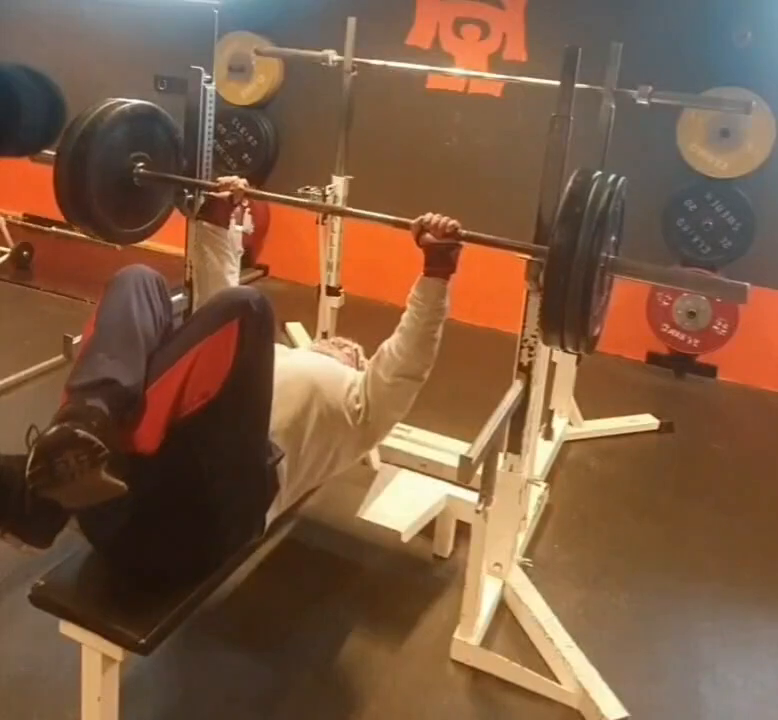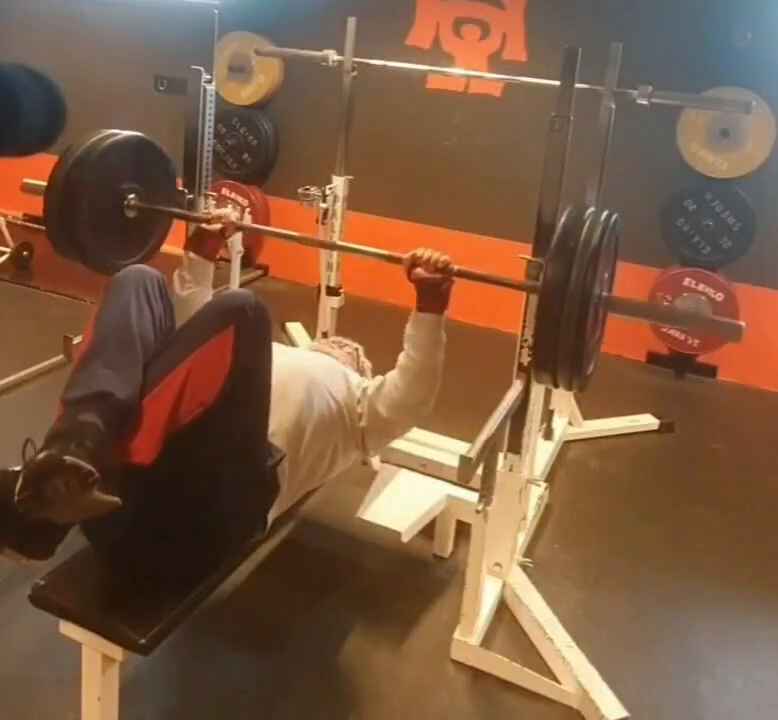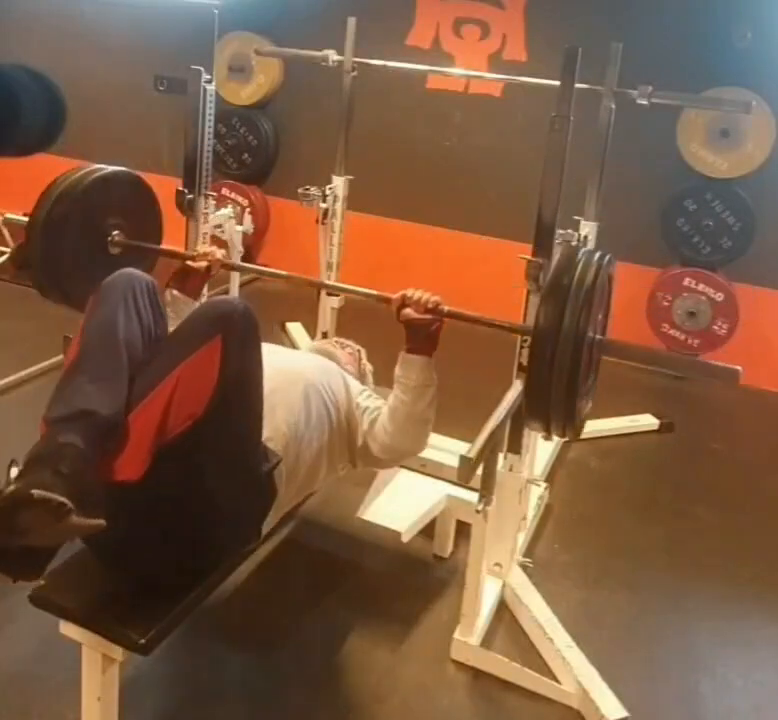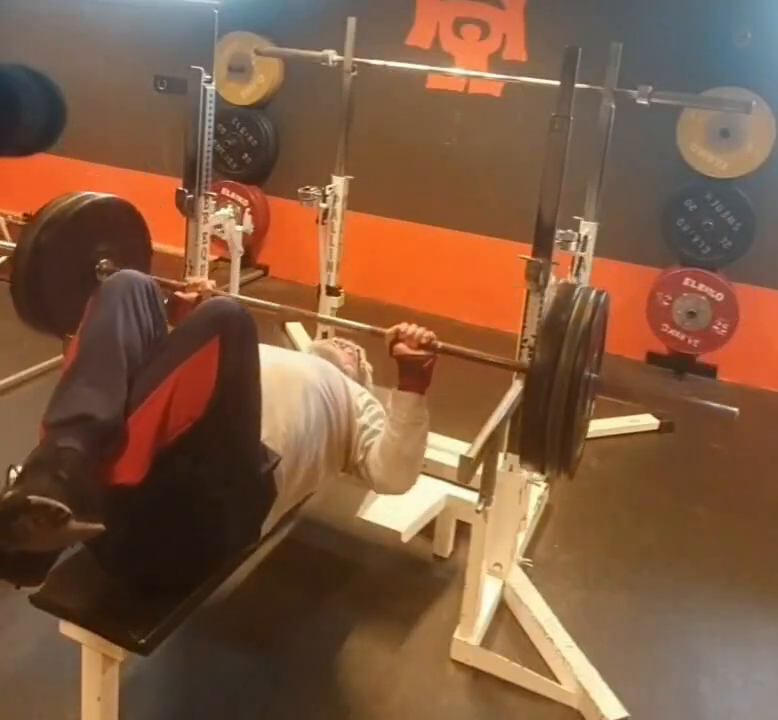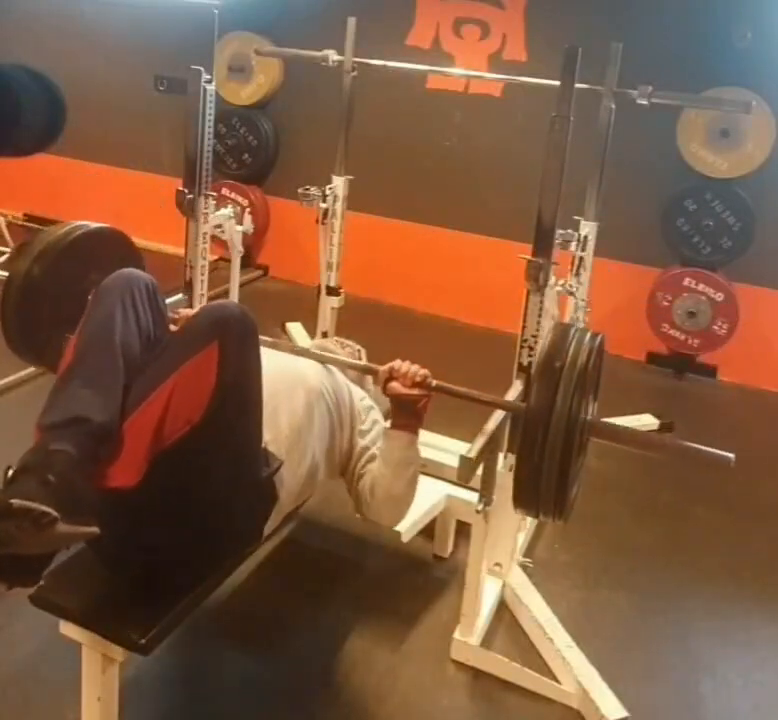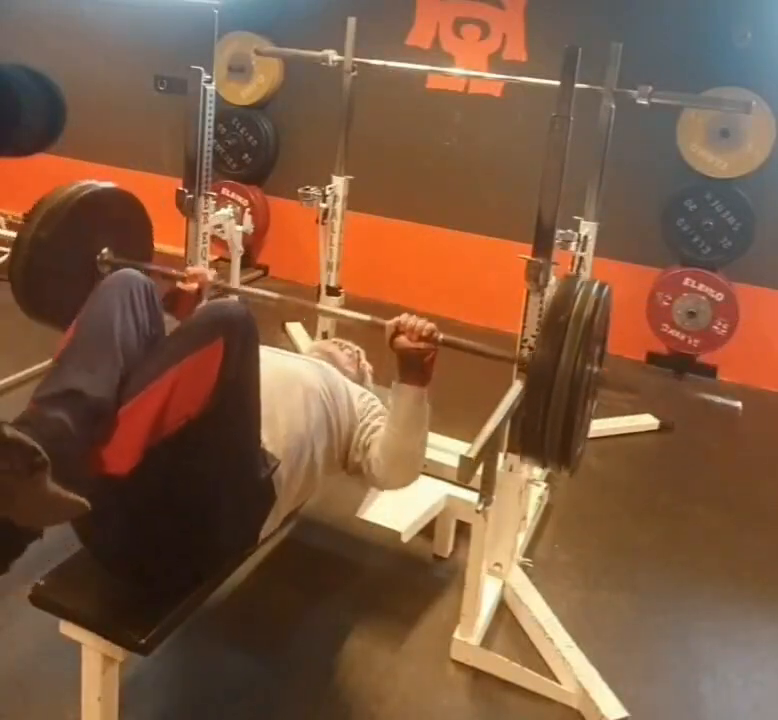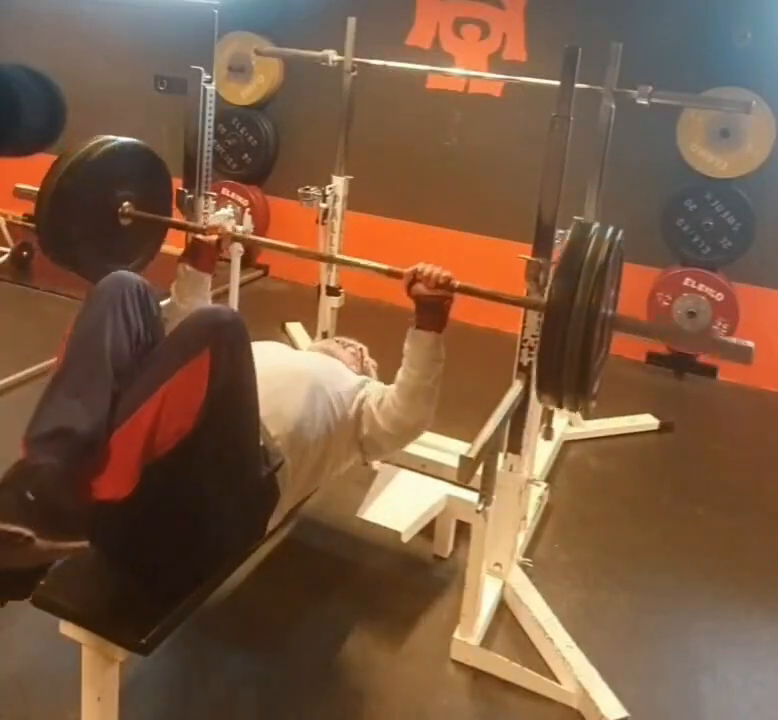
dt=0.4s
person 1, frame 1
left shoulder: (357, 399)
right shoulder: (278, 361)
left elbow: (409, 361)
right elbow: (212, 309)
left wrist: (436, 271)
left hip: (207, 511)
left knee: (242, 307)
right knee: (138, 281)
right ankle: (78, 448)
person 1, frame 2
left shoulder: (355, 397)
right shoulder: (278, 359)
left elbow: (409, 399)
right elbow: (189, 335)
left wrist: (429, 306)
right wrist: (201, 252)
left hip: (208, 508)
left knee: (238, 311)
right knee: (137, 282)
right ankle: (73, 457)
person 1, frame 3
left shoulder: (353, 400)
right shoulder: (274, 358)
left elbow: (400, 441)
right elbow: (172, 356)
left wrist: (419, 347)
right wrist: (184, 291)
left hip: (209, 507)
left knee: (227, 318)
right knee: (128, 287)
right ankle: (55, 481)
person 1, frame 4
left shoulder: (352, 402)
right shoulder: (272, 359)
left elbow: (392, 473)
left wrist: (412, 382)
right wrist: (176, 323)
left hip: (213, 500)
right hip: (135, 479)
left knee: (224, 319)
right knee: (128, 288)
left ankle: (78, 488)
right ankle: (58, 481)
person 1, frame 5
left shoulder: (354, 407)
right shoulder: (273, 363)
left elbow: (386, 506)
left wrist: (405, 419)
right wrist: (177, 348)
left hip: (218, 498)
right hip: (134, 482)
left knee: (226, 322)
right knee: (129, 286)
left ankle: (57, 495)
right ankle: (47, 490)
person 1, frame 6
left shoulder: (353, 405)
right shoulder: (271, 360)
left elbow: (395, 468)
right elbow: (173, 367)
left wrist: (412, 375)
right wrist: (179, 313)
left hip: (207, 508)
left knee: (227, 319)
right knee: (128, 286)
right ankle: (41, 460)
person 1, frame 7
left shoulder: (358, 398)
right shoulder: (269, 355)
left elbow: (410, 413)
right elbow: (180, 340)
left wrist: (428, 319)
right wrist: (197, 263)
left hip: (209, 510)
right hip: (140, 472)
left knee: (218, 326)
right knee: (123, 291)
left ankle: (48, 509)
right ankle: (40, 499)
